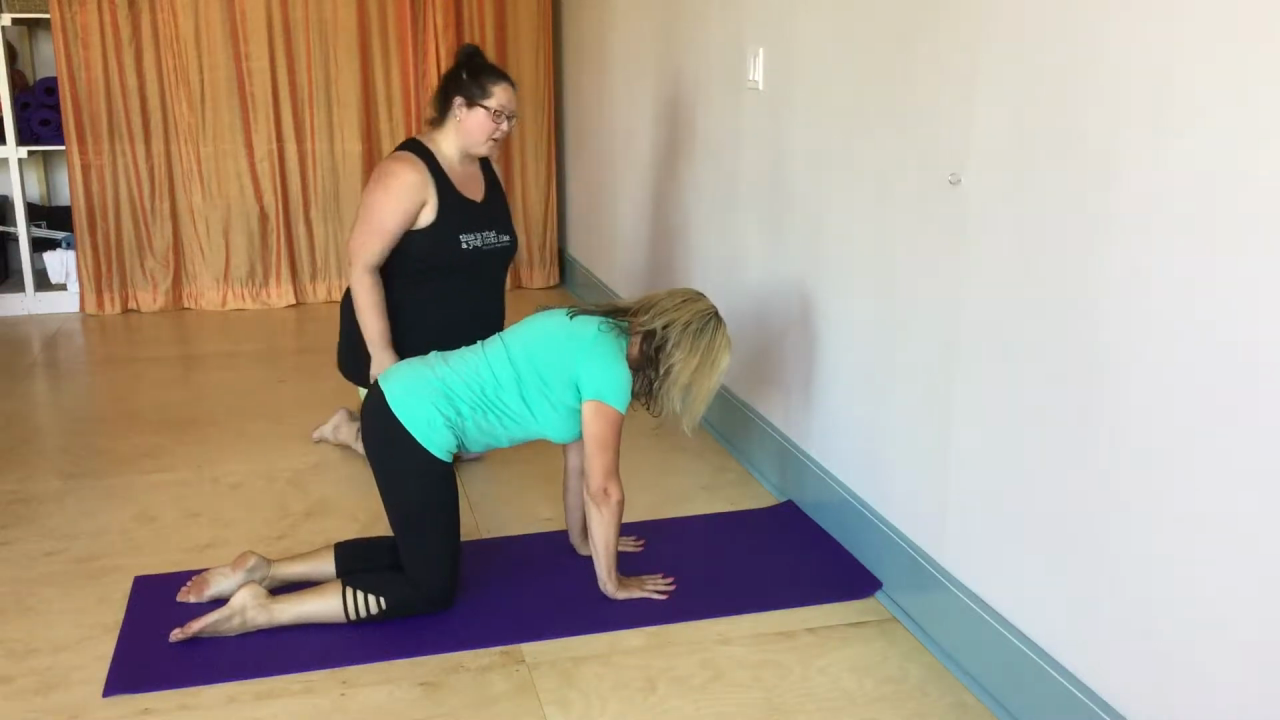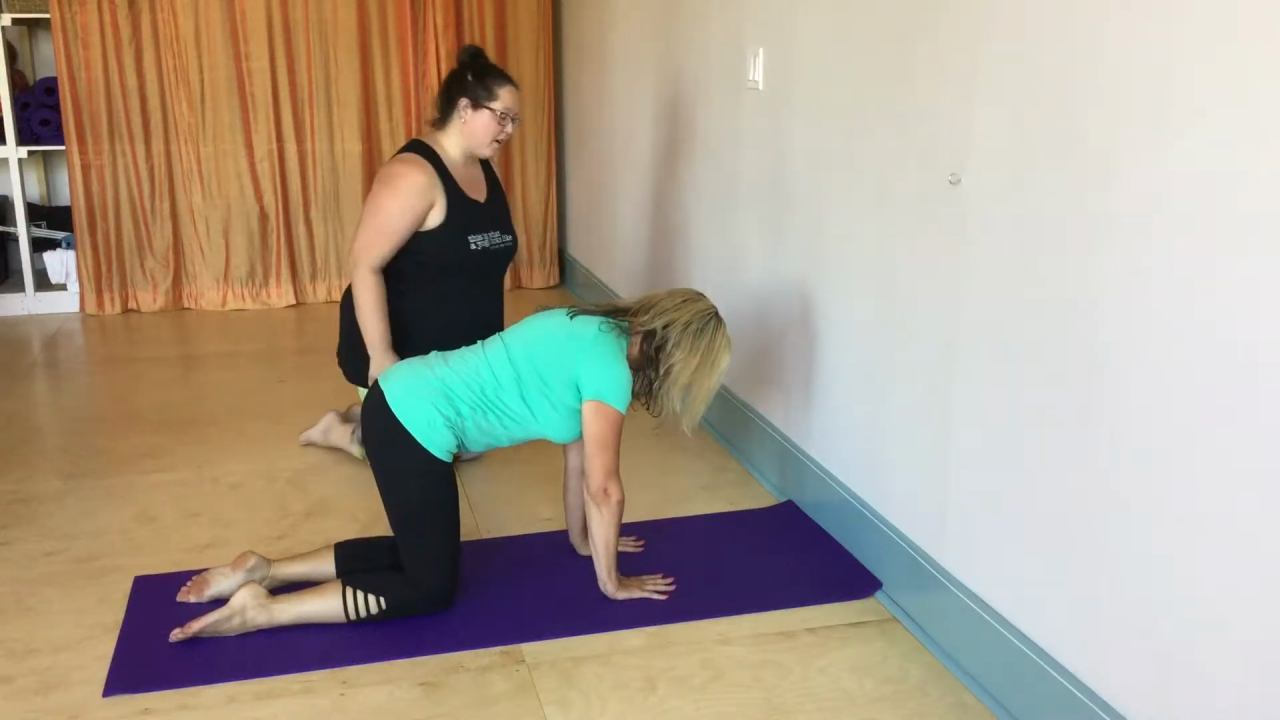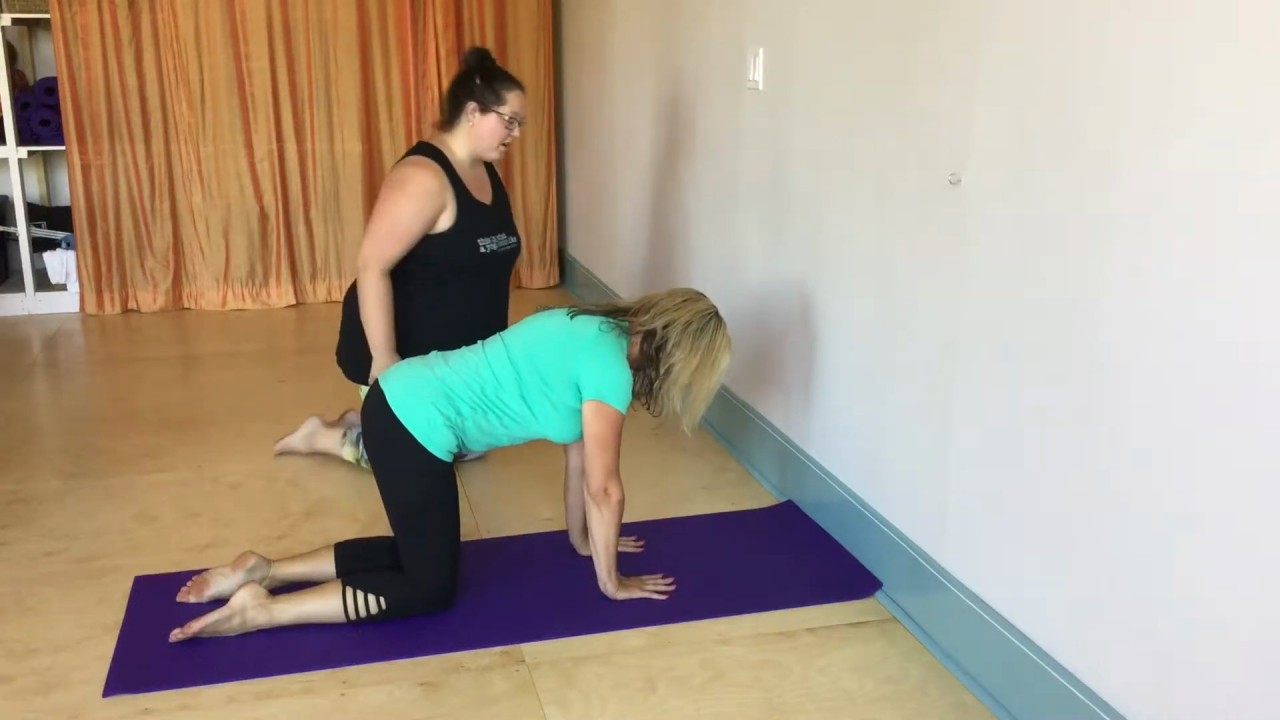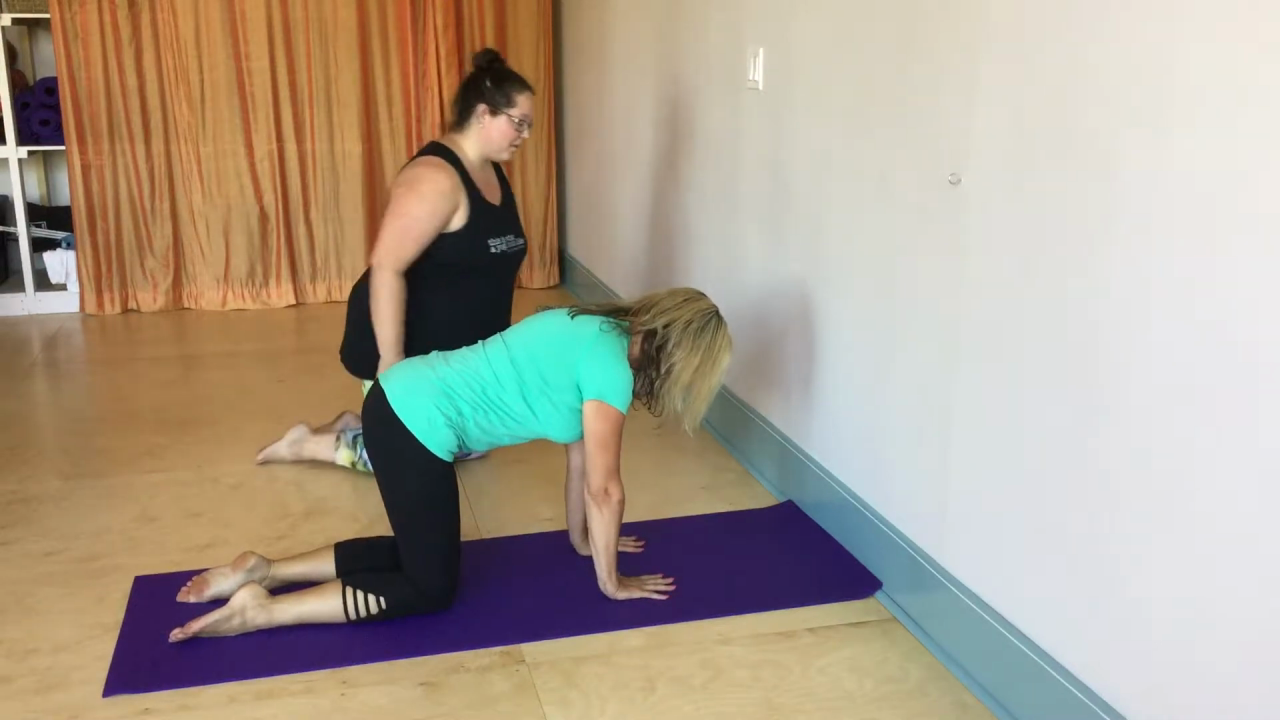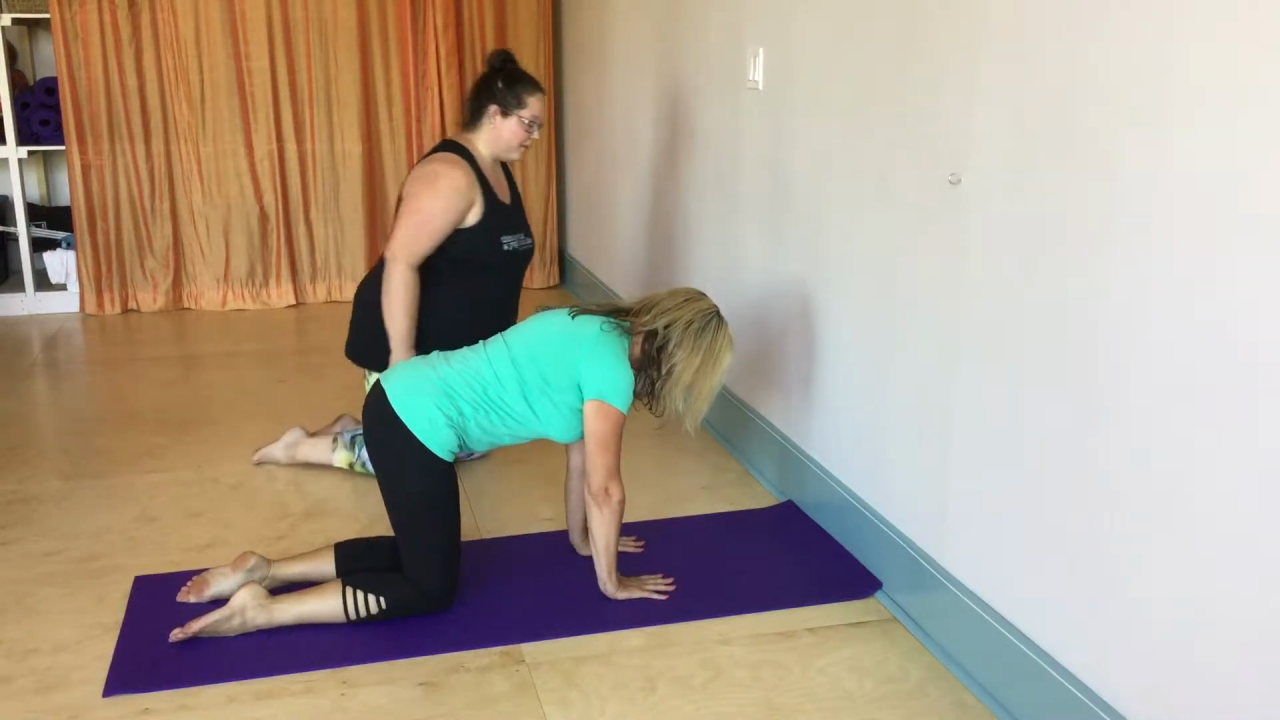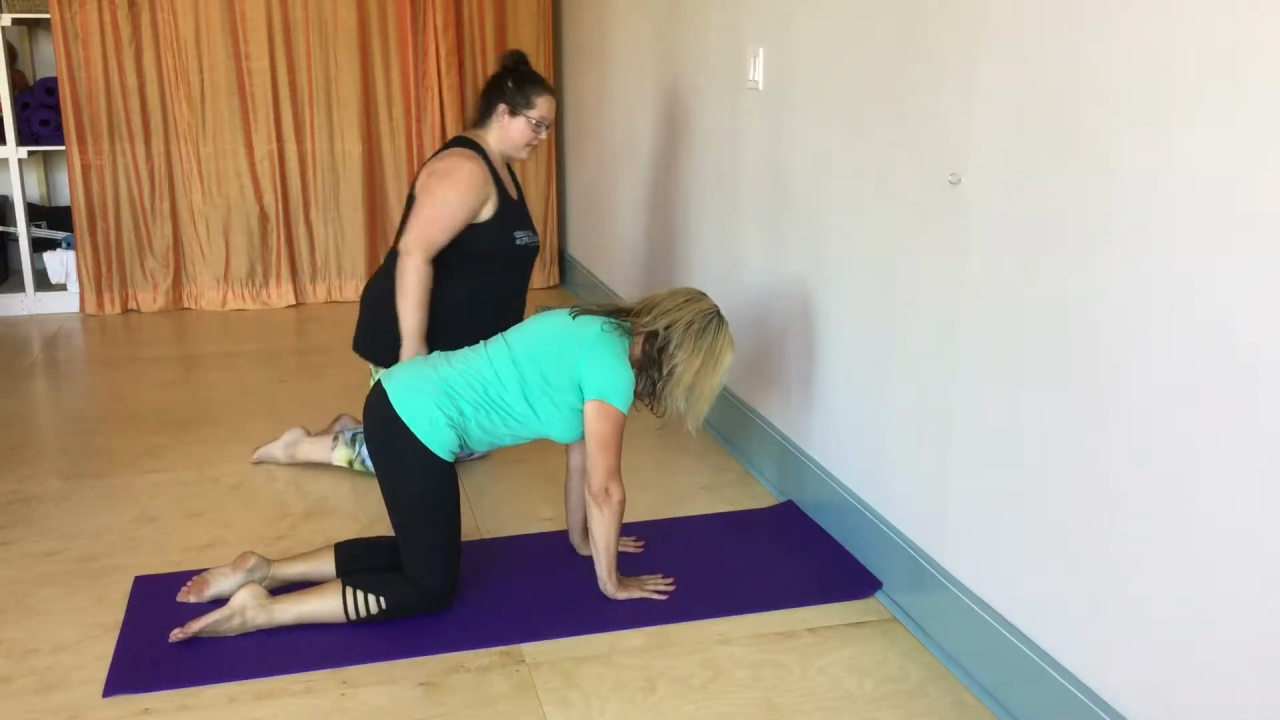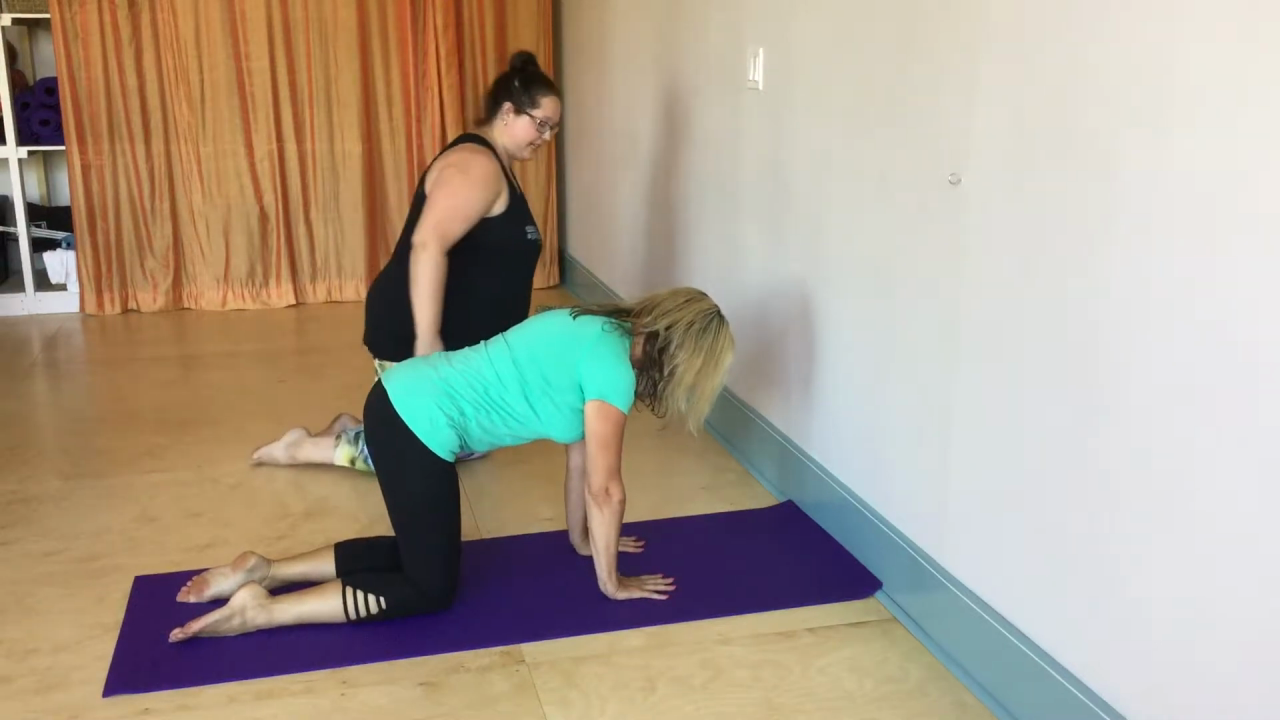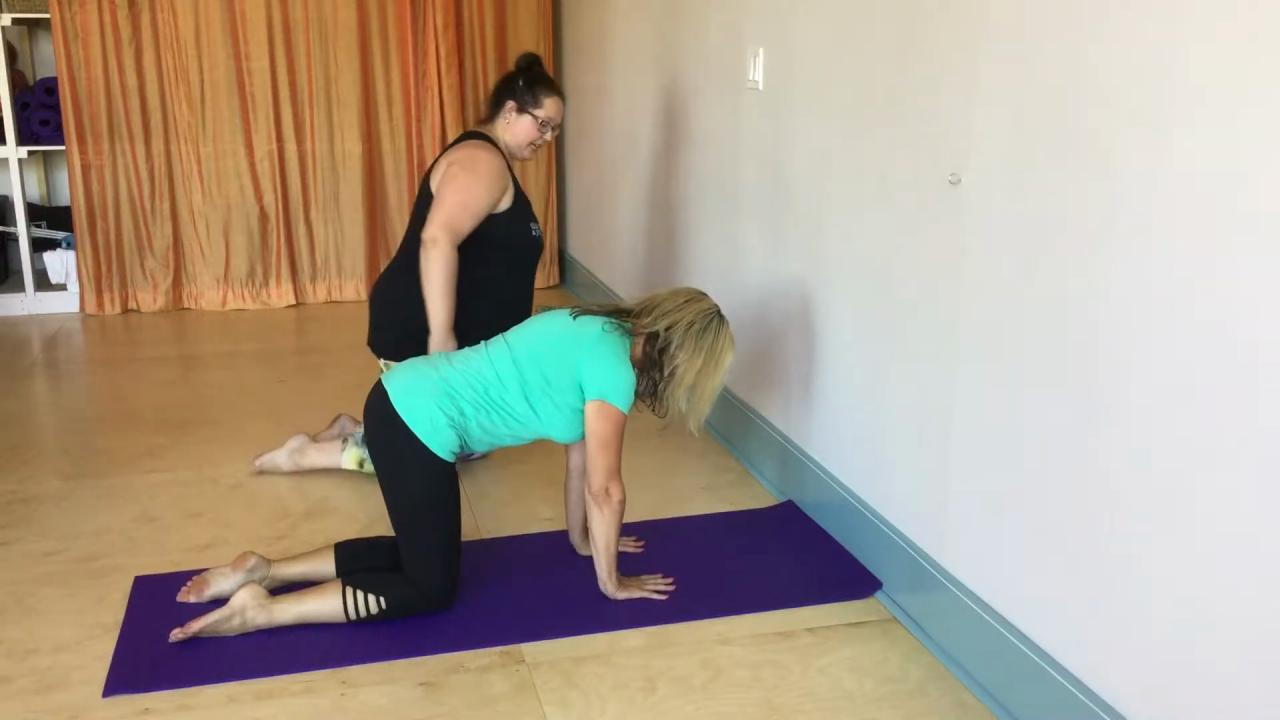
dt=0.1s
person 1, frame 1
left shoulder: (598, 332)
right shoulder: (610, 365)
left elbow: (577, 453)
right elbow: (603, 487)
left wrist: (582, 539)
right wrist: (611, 581)
left hip: (400, 400)
right hip: (414, 423)
left knee: (421, 553)
right knee: (432, 589)
left ankle: (262, 570)
right ankle: (261, 609)
person 1, frame 2
left shoulder: (598, 334)
right shoulder: (610, 366)
left elbow: (577, 453)
right elbow: (603, 487)
left wrist: (581, 538)
right wrist: (611, 580)
left hip: (402, 401)
right hip: (415, 423)
left knee: (420, 552)
right knee: (432, 588)
left ankle: (261, 570)
right ankle: (260, 610)
person 1, frame 3
left shoulder: (599, 333)
right shoulder: (610, 365)
left elbow: (579, 454)
right elbow: (603, 487)
left wrist: (582, 538)
right wrist: (611, 581)
left hip: (401, 400)
right hip: (415, 423)
left knee: (421, 553)
right knee: (432, 589)
left ankle: (262, 570)
right ankle: (260, 610)
person 1, frame 4
left shoulder: (597, 333)
right shoulder: (611, 366)
left elbow: (579, 453)
right elbow: (604, 487)
left wrist: (582, 538)
right wrist: (612, 580)
left hip: (403, 400)
right hip: (416, 422)
left knee: (420, 552)
right knee: (431, 588)
left ankle: (262, 570)
right ankle: (259, 609)
person 1, frame 5
left shoulder: (599, 332)
right shoulder: (611, 366)
left elbow: (579, 454)
right elbow: (604, 487)
left wrist: (582, 538)
right wrist: (611, 580)
left hip: (402, 400)
right hip: (417, 423)
left knee: (421, 553)
right knee: (431, 588)
left ankle: (262, 570)
right ankle: (259, 609)
person 1, frame 6
left shoulder: (598, 333)
right shoulder: (612, 366)
left elbow: (579, 453)
right elbow: (604, 487)
left wrist: (582, 538)
right wrist: (611, 581)
left hip: (404, 400)
right hip: (416, 422)
left knee: (419, 552)
right knee: (431, 588)
left ankle: (263, 570)
right ankle: (259, 609)
person 1, frame 7
left shoulder: (600, 332)
right shoulder: (613, 366)
left elbow: (579, 454)
right elbow: (605, 487)
left wrist: (582, 538)
right wrist: (612, 581)
left hip: (403, 399)
right hip: (418, 422)
left knee: (421, 552)
right knee: (432, 588)
left ankle: (263, 570)
right ankle: (260, 608)
person 1, frame 8
left shoulder: (600, 335)
right shoulder: (614, 366)
left elbow: (579, 452)
right elbow: (604, 487)
left wrist: (582, 538)
right wrist: (611, 581)
left hip: (404, 401)
right hip: (418, 423)
left knee: (421, 553)
right knee: (432, 589)
left ankle: (262, 570)
right ankle: (259, 610)
person 2, frame 1
left shoulder: (486, 170)
right shoulder: (408, 173)
right elbow: (362, 266)
left wrist: (493, 342)
right wrist: (380, 352)
left hip: (465, 352)
right hip: (405, 354)
person 2, frame 2
left shoulder: (484, 170)
right shoulder: (413, 175)
right elbow: (365, 266)
left wrist: (490, 342)
right wrist: (381, 355)
left hip: (462, 353)
right hip: (406, 353)
left ankle: (366, 419)
right ankle: (342, 427)
person 2, frame 3
left shoulder: (485, 171)
right shoulder: (422, 178)
right elbow: (372, 268)
right wrist: (383, 356)
left hip: (461, 353)
right hip: (408, 353)
person 2, frame 4
left shoulder: (491, 172)
right shoulder: (436, 178)
right elbow: (386, 267)
right wrist: (390, 359)
left hip: (462, 352)
right hip: (413, 353)
left ankle: (359, 426)
person 2, frame 5
left shoulder: (497, 170)
right shoulder: (450, 174)
right elbow: (400, 262)
right wrist: (402, 354)
left hip: (463, 349)
right hip: (420, 348)
left knee: (469, 445)
left ankle: (358, 428)
person 2, frame 6
left shoulder: (499, 169)
right shoulder: (464, 169)
right elbow: (413, 252)
right wrist: (412, 347)
left hip: (463, 345)
right hip: (415, 343)
left ankle: (356, 430)
person 2, frame 7
left shoulder: (498, 165)
right shoulder: (475, 165)
right elbow: (427, 245)
right wrist: (428, 340)
left hip: (467, 342)
right hip: (432, 339)
left ankle: (356, 430)
person 2, frame 8
left shoulder: (494, 162)
right shoulder: (480, 162)
right elbow: (438, 242)
right wrist: (440, 337)
left hip: (467, 342)
right hip: (418, 336)
left ankle: (354, 432)
